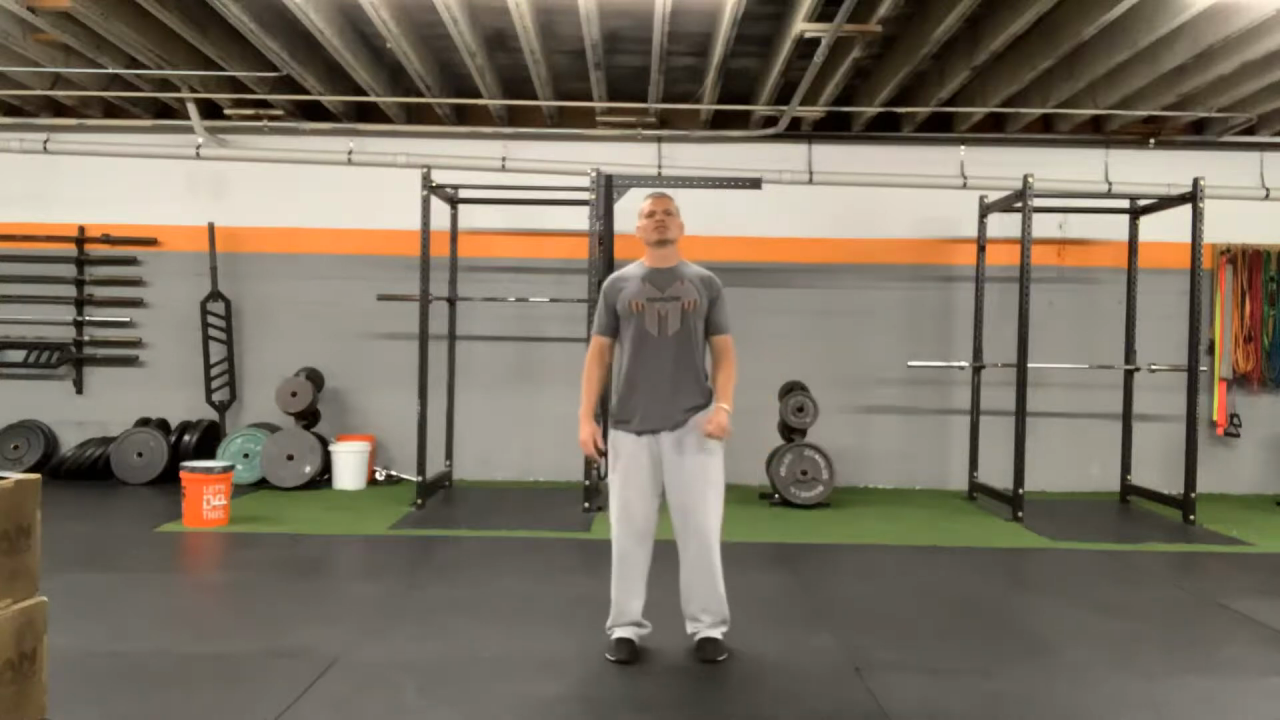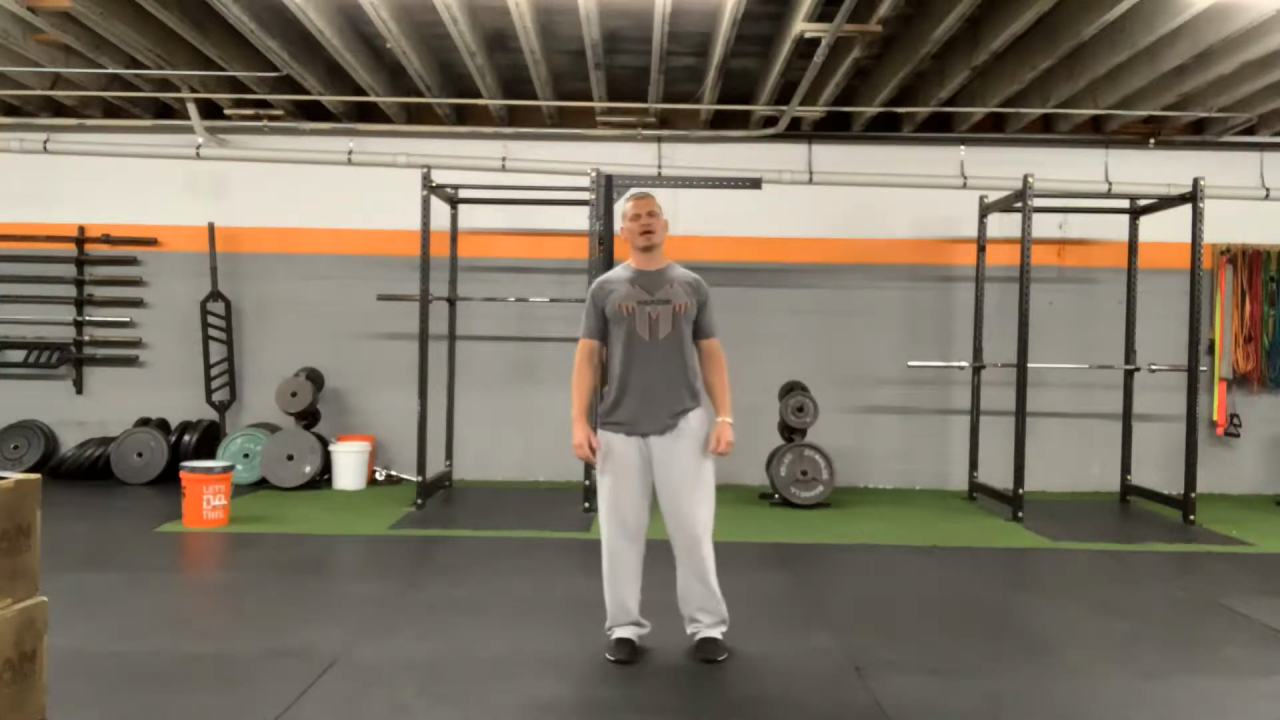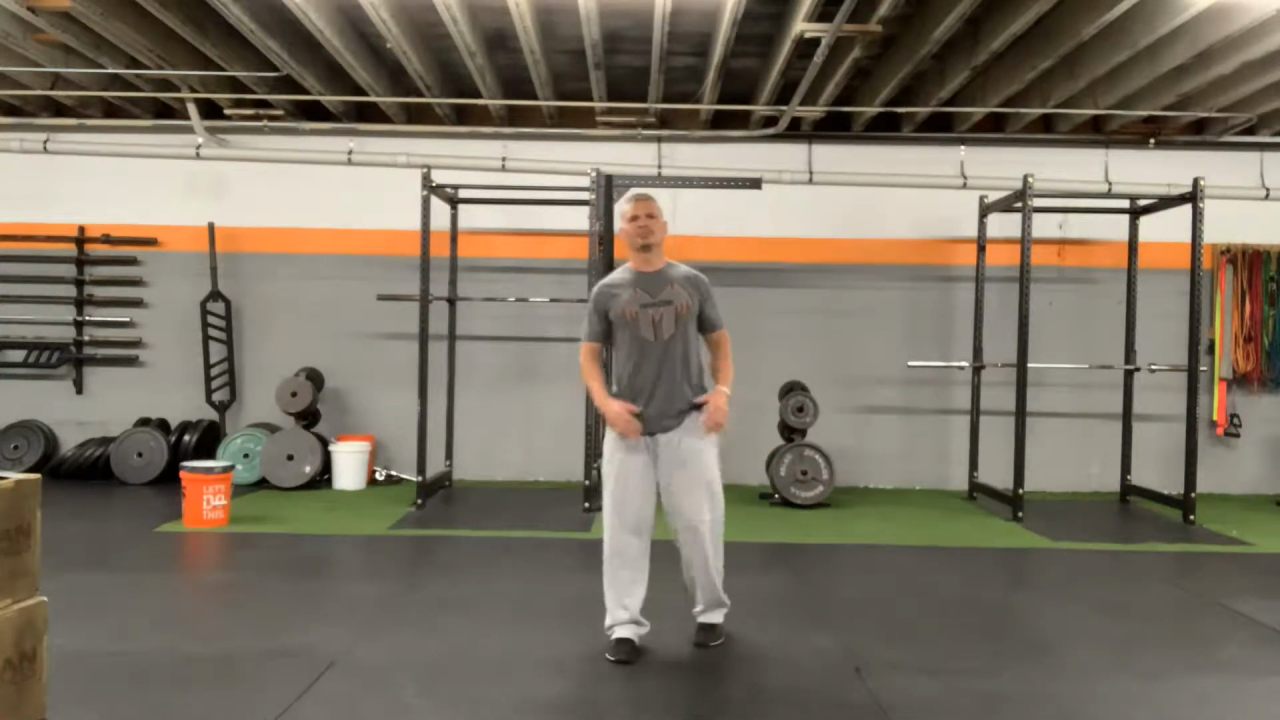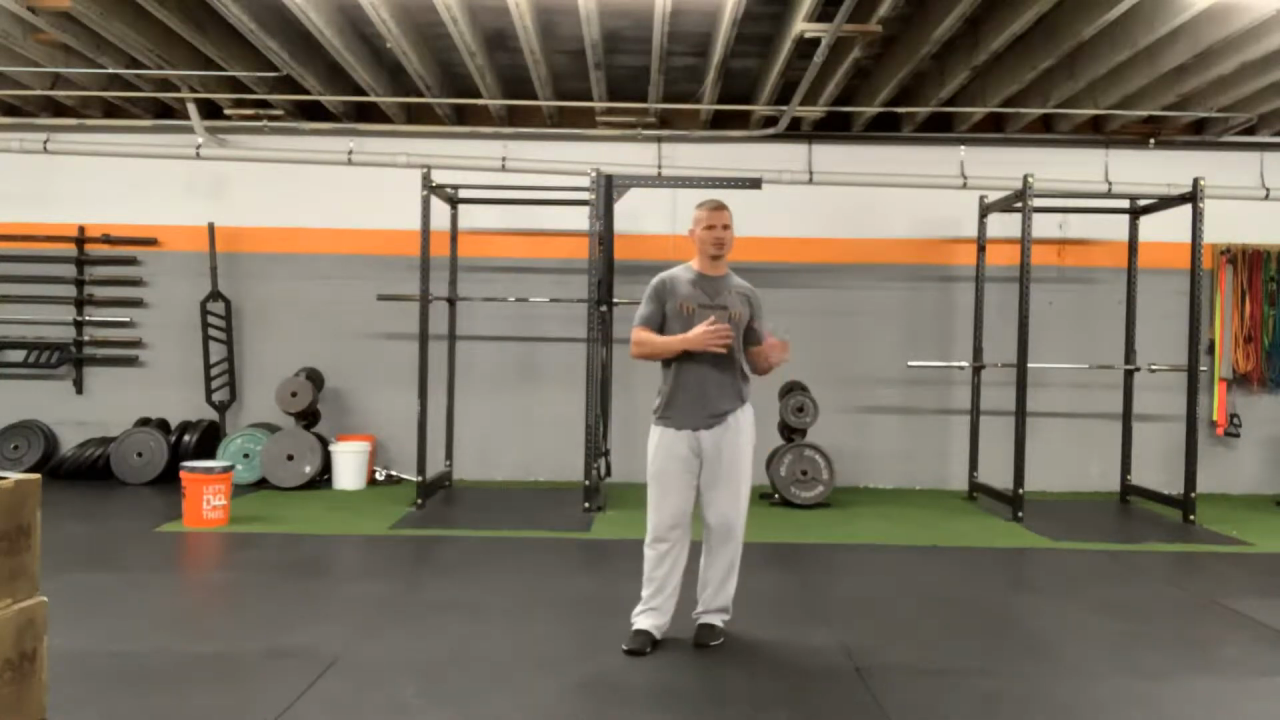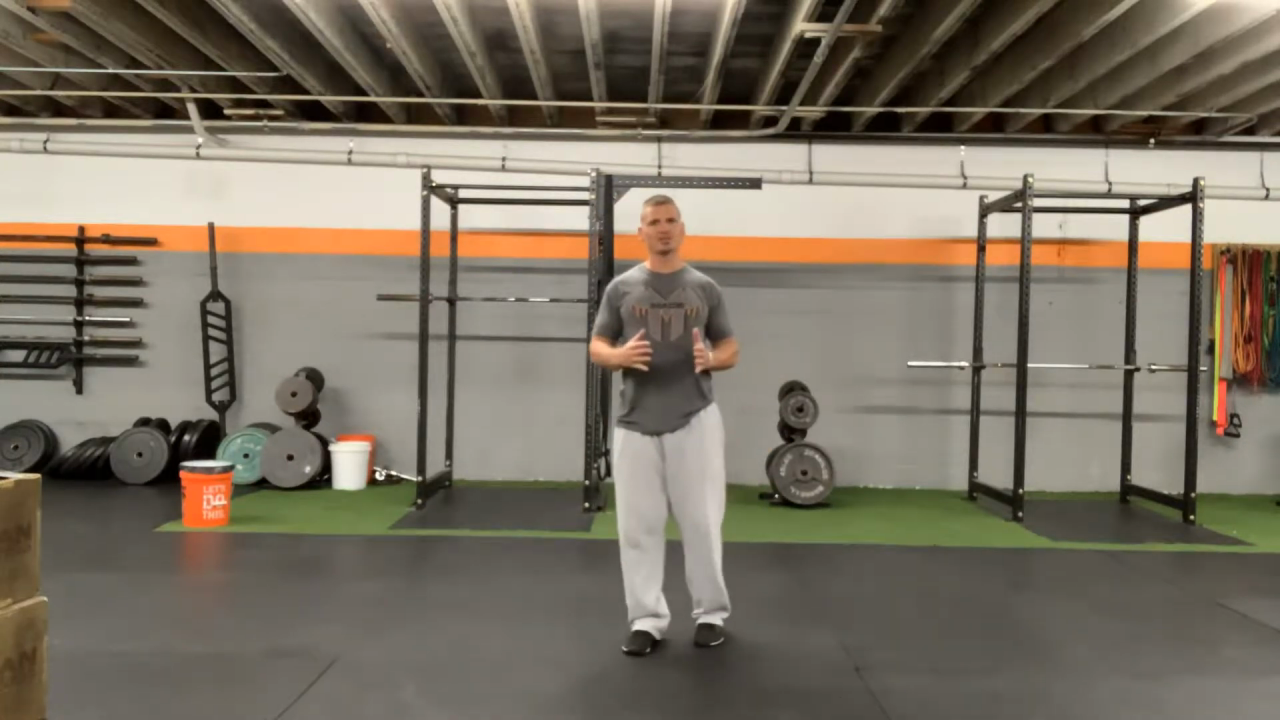
dt=1s
person 1, frame 1
left shoulder: (705, 283)
right shoulder: (618, 284)
left elbow: (724, 352)
right elbow: (599, 353)
left wrist: (722, 406)
right wrist: (587, 418)
left hip: (693, 425)
right hip: (630, 428)
left knee: (700, 531)
right knee: (630, 531)
left ankle: (708, 626)
right ankle: (625, 627)
person 1, frame 2
left shoulder: (692, 285)
right shoulder: (605, 287)
left elbow: (711, 355)
right elbow: (587, 357)
left wrist: (724, 417)
right wrist: (579, 421)
left hip: (684, 425)
right hip: (620, 429)
left knee: (692, 531)
right knee: (621, 531)
left ankle: (707, 625)
right ankle: (624, 626)
person 1, frame 3
left shoulder: (693, 283)
right shoulder: (607, 290)
left elbow: (719, 342)
right elbow: (589, 354)
left wrist: (722, 390)
right wrist: (605, 401)
left hip: (689, 423)
right hip: (630, 427)
left knee: (699, 525)
right knee: (624, 529)
left ankle: (711, 612)
right ankle: (624, 625)
person 1, frame 4
left shoulder: (746, 294)
right shoulder: (666, 284)
left elbow: (756, 360)
right elbow: (639, 344)
left wrist: (771, 357)
right wrist: (688, 340)
left hip: (730, 421)
right hip: (674, 422)
left knee: (725, 523)
right knee: (666, 525)
left ankle: (712, 613)
right ankle: (650, 619)
person 1, frame 5
left shoulder: (705, 288)
right shoulder: (621, 288)
left elbow: (731, 350)
right elbow: (596, 348)
left wrist: (710, 358)
right wrist: (621, 356)
left hip: (696, 421)
right hip: (637, 425)
left knee: (702, 523)
right knee: (639, 527)
left ankle: (712, 612)
right ankle: (647, 619)
